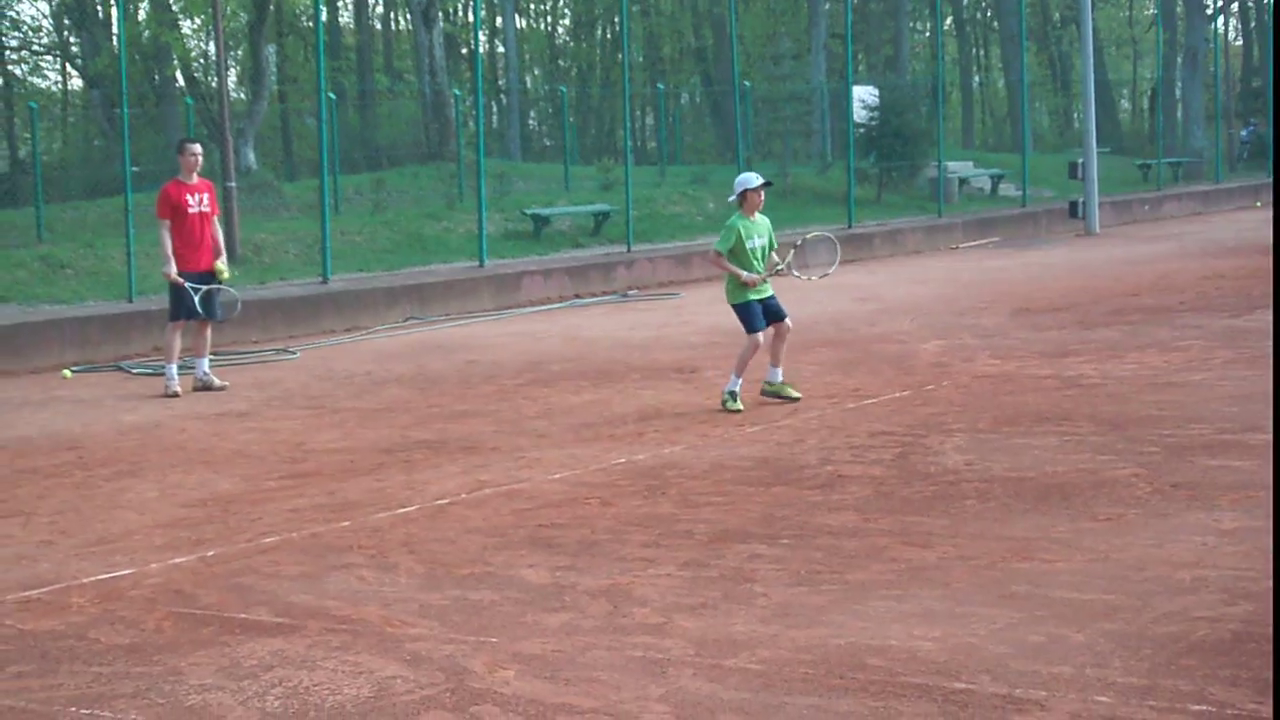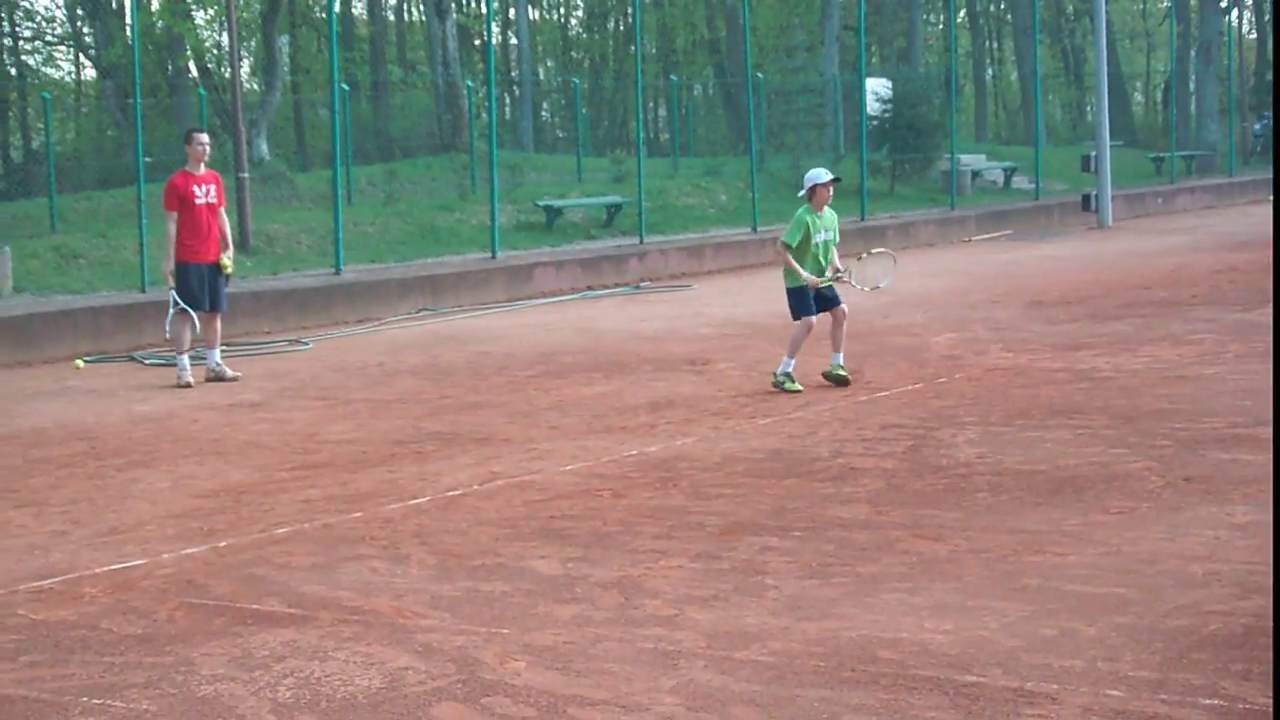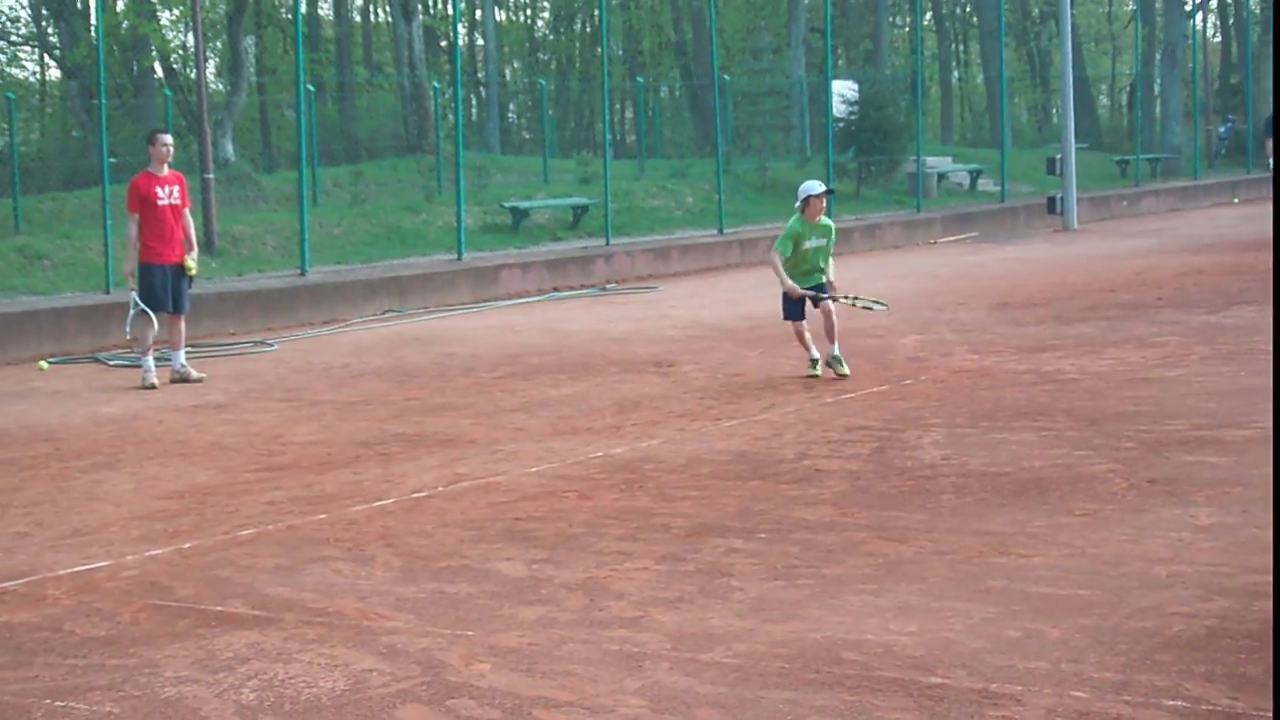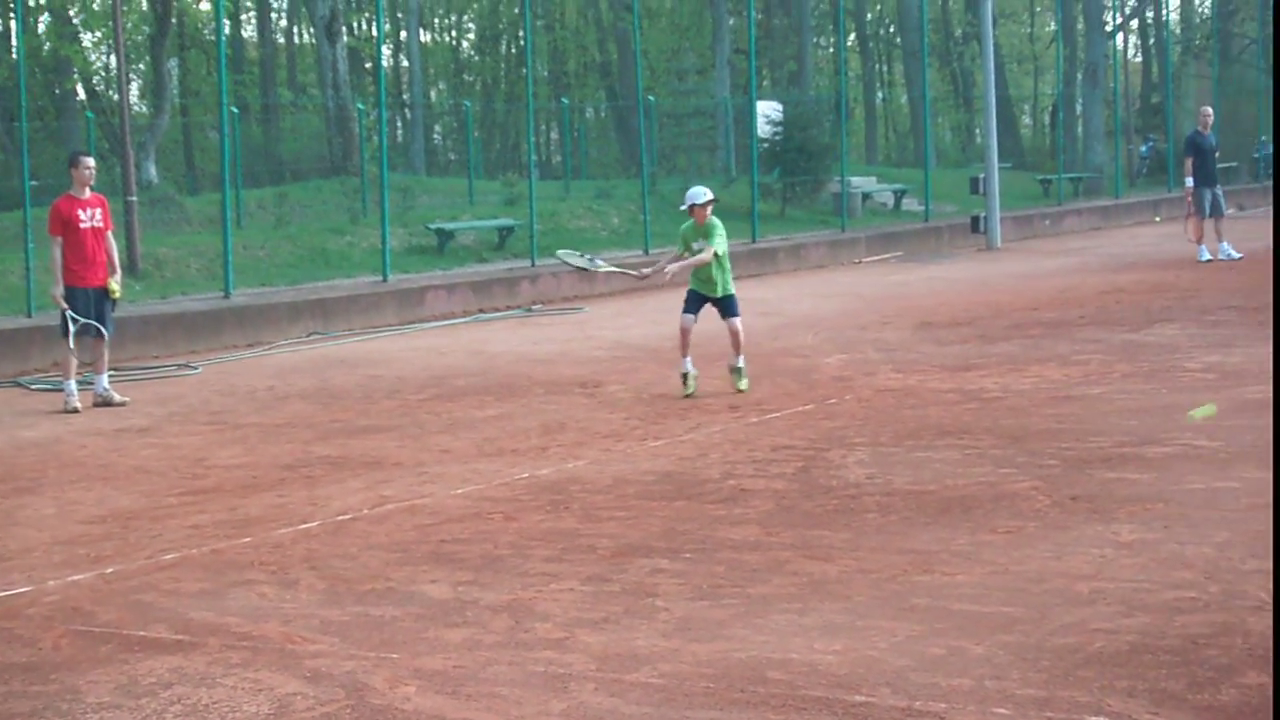
dt=0.4s
person 1, frame 1
left shoulder: (208, 187)
right shoulder: (169, 191)
right elbow: (165, 229)
left wrist: (222, 253)
right wrist: (169, 261)
left hip: (207, 266)
right hip: (182, 268)
left knee: (205, 320)
right knee: (177, 322)
left ankle: (202, 374)
right ankle: (171, 378)
person 1, frame 2
left shoulder: (215, 178)
right shoulder: (176, 182)
right elbow: (171, 222)
left wrist: (229, 246)
right wrist: (169, 258)
left hip: (214, 257)
right hip: (189, 259)
left knee: (214, 312)
right knee: (185, 313)
left ankle: (214, 365)
right ankle: (183, 369)
person 1, frame 3
left shoulder: (179, 179)
right shoulder: (139, 183)
right elbow: (133, 223)
left wrist: (193, 248)
right wrist: (130, 259)
left hip: (178, 259)
right hip: (152, 261)
left knee: (178, 313)
right knee: (150, 314)
left ankle: (179, 366)
right ankle: (148, 370)
person 1, frame 4
left shoulder: (101, 202)
right shoulder: (61, 206)
right elbow: (56, 247)
left wrist: (116, 271)
right wrist: (57, 282)
left hip: (101, 282)
right hip: (75, 284)
left knee: (102, 337)
left ankle: (102, 390)
right ankle: (70, 394)
person 2, frame 1
left shoulder: (764, 222)
right shoulder: (734, 225)
right elbow: (714, 256)
left wrist: (776, 263)
right wrist: (742, 275)
left hip: (763, 289)
right hip: (741, 292)
left knee: (783, 327)
right knee: (756, 340)
left ankle: (774, 382)
right ankle: (730, 391)
person 2, frame 2
left shoulder: (832, 216)
right shoulder: (803, 218)
right elbow: (781, 248)
left wrist: (836, 264)
right wrist: (802, 274)
left hip: (821, 278)
right hip: (799, 280)
left knee: (840, 312)
right knee: (808, 322)
left ankle: (836, 366)
right ankle: (783, 374)
person 2, frame 3
left shoulder: (827, 225)
right shoulder: (794, 227)
left elbow: (827, 255)
right elbow: (774, 257)
left wrist: (830, 275)
right wrist: (786, 282)
left hip: (816, 279)
right hip: (794, 282)
left knee: (828, 309)
right knee: (799, 326)
left ankle: (834, 355)
right ankle: (814, 358)
person 2, frame 4
left shoulder: (715, 226)
right shoulder: (686, 230)
left elbow: (707, 254)
right elbow: (679, 253)
left wrist: (677, 266)
right wrist: (652, 270)
left hip: (722, 286)
right hip: (698, 286)
left knee: (735, 328)
right knee: (686, 326)
left ankle: (738, 367)
right ankle: (688, 372)
